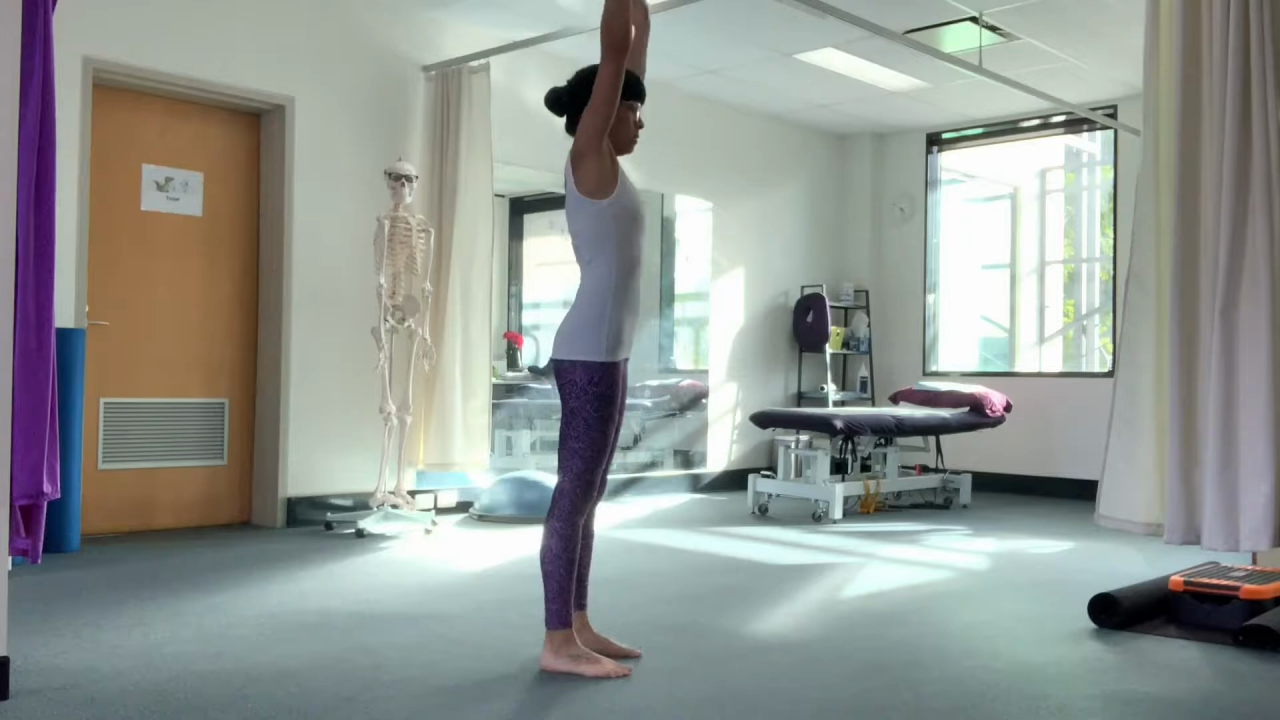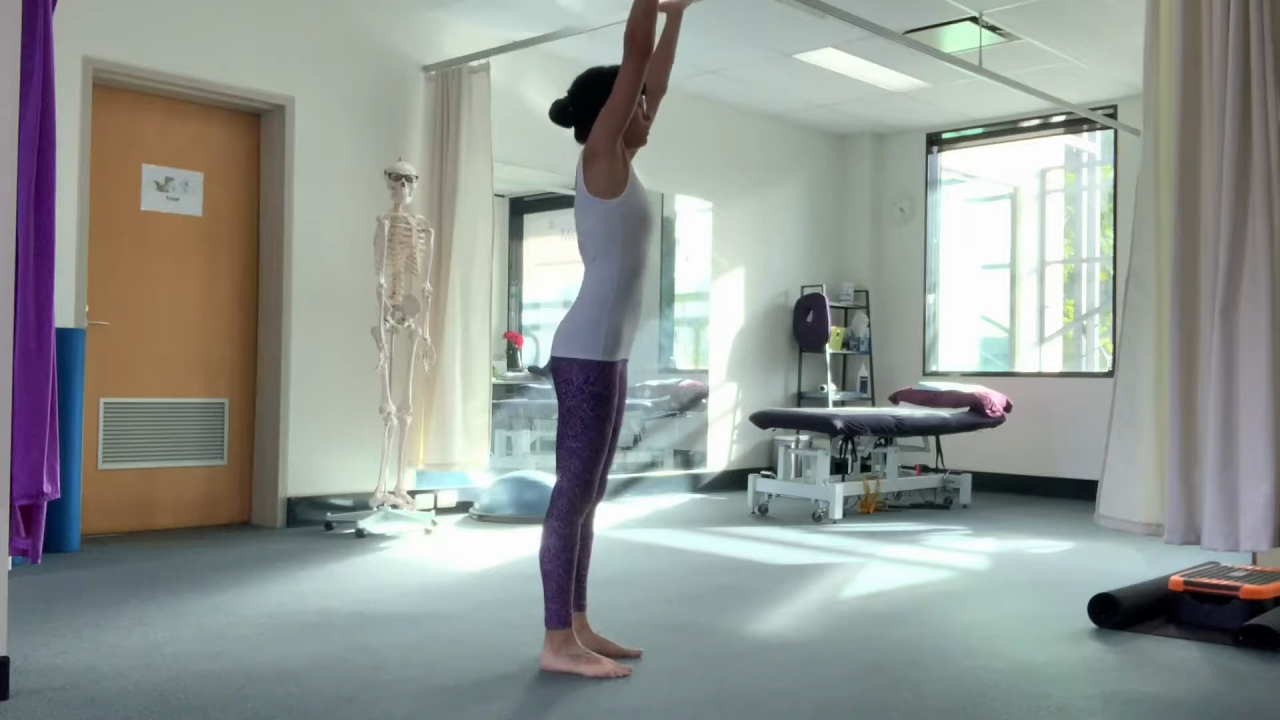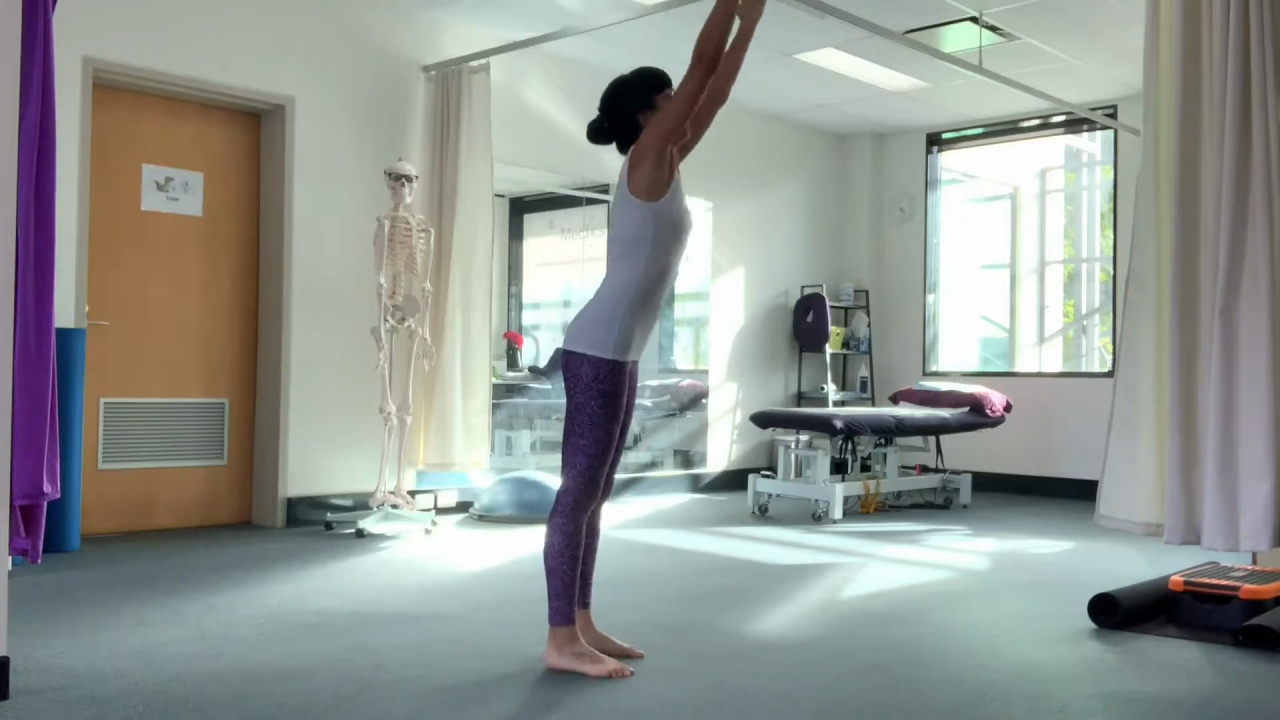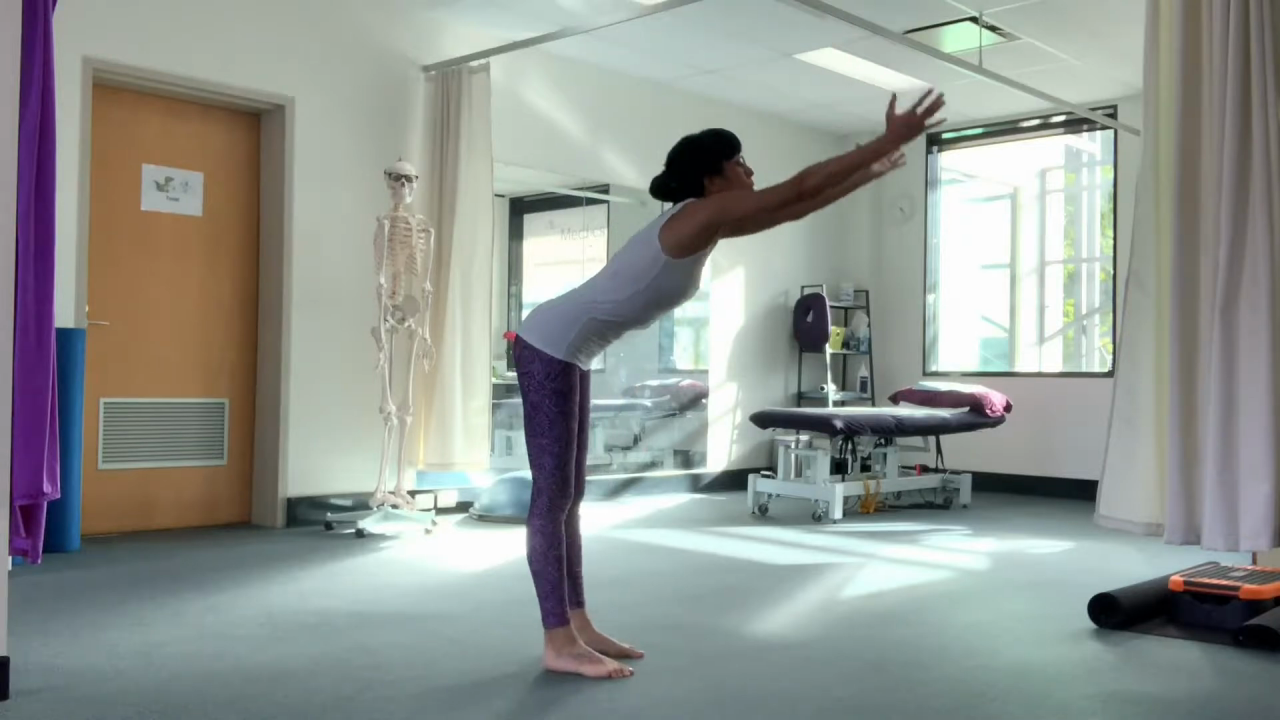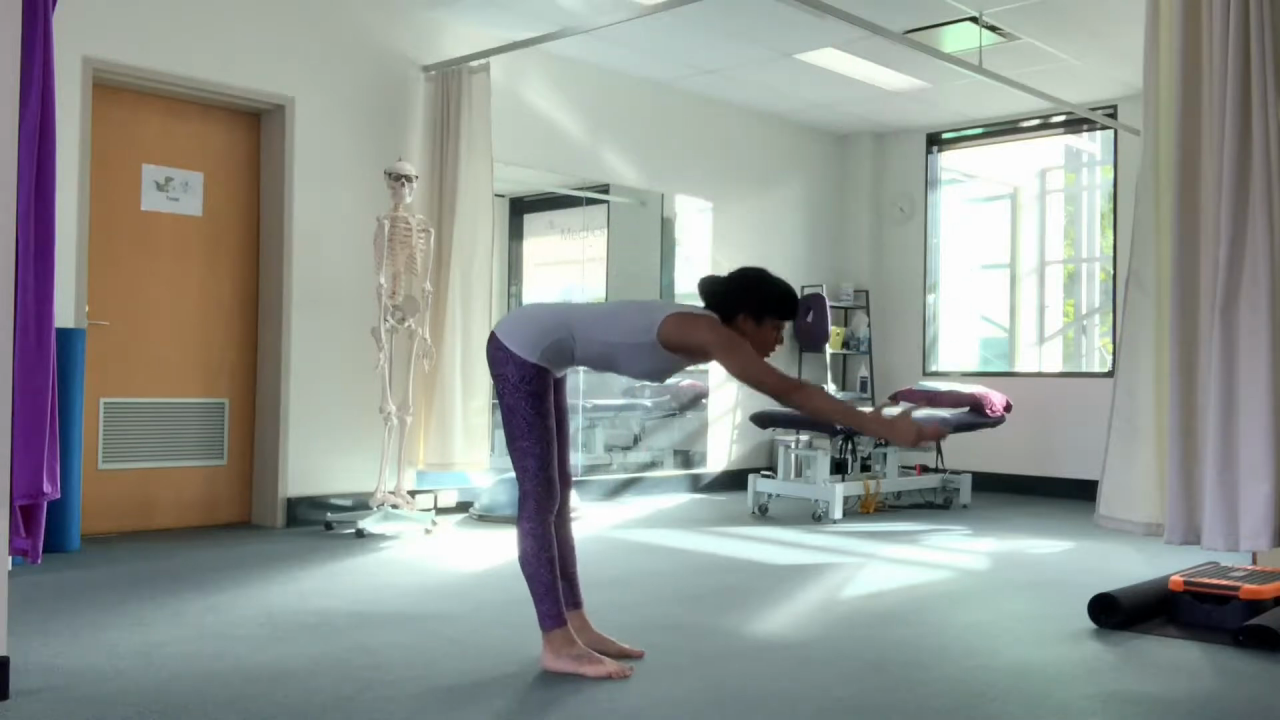
dt=0.3s
person 1, frame 1
left shoulder: (601, 164)
right shoulder: (587, 156)
left elbow: (629, 66)
right elbow: (613, 56)
left hip: (602, 352)
right hip: (590, 353)
left knee: (586, 497)
right knee: (574, 497)
left ankle: (577, 628)
right ankle: (558, 644)
person 1, frame 2
left shoulder: (614, 164)
right shoulder: (600, 157)
left elbow: (653, 81)
right elbow: (634, 57)
left hip: (603, 352)
right hip: (589, 352)
left knee: (585, 496)
right knee: (573, 496)
left ankle: (577, 627)
right ankle: (558, 643)
person 1, frame 3
left shoulder: (663, 165)
right shoulder: (647, 159)
left elbow: (713, 90)
right elbow: (704, 69)
left hip: (614, 353)
right hip: (598, 352)
left knee: (592, 496)
right knee: (580, 496)
left ankle: (579, 628)
right ankle: (563, 641)
person 1, frame 4
left shoulder: (704, 225)
right shoulder: (698, 217)
left elbow: (795, 202)
right elbow: (798, 193)
left wrist: (869, 166)
right wrist: (887, 141)
left hip: (566, 350)
right hip: (549, 347)
left knee: (568, 499)
right knee: (554, 498)
left ankle: (576, 624)
right ankle: (558, 643)
person 1, frame 5
left shoulder: (707, 334)
right shoulder: (708, 332)
left elbow: (786, 389)
right elbow: (784, 389)
left wrist: (863, 420)
right wrist: (876, 424)
left hip: (542, 349)
right hip: (523, 348)
left knee: (555, 492)
right knee: (540, 496)
left ankle: (577, 626)
right ankle: (557, 645)
